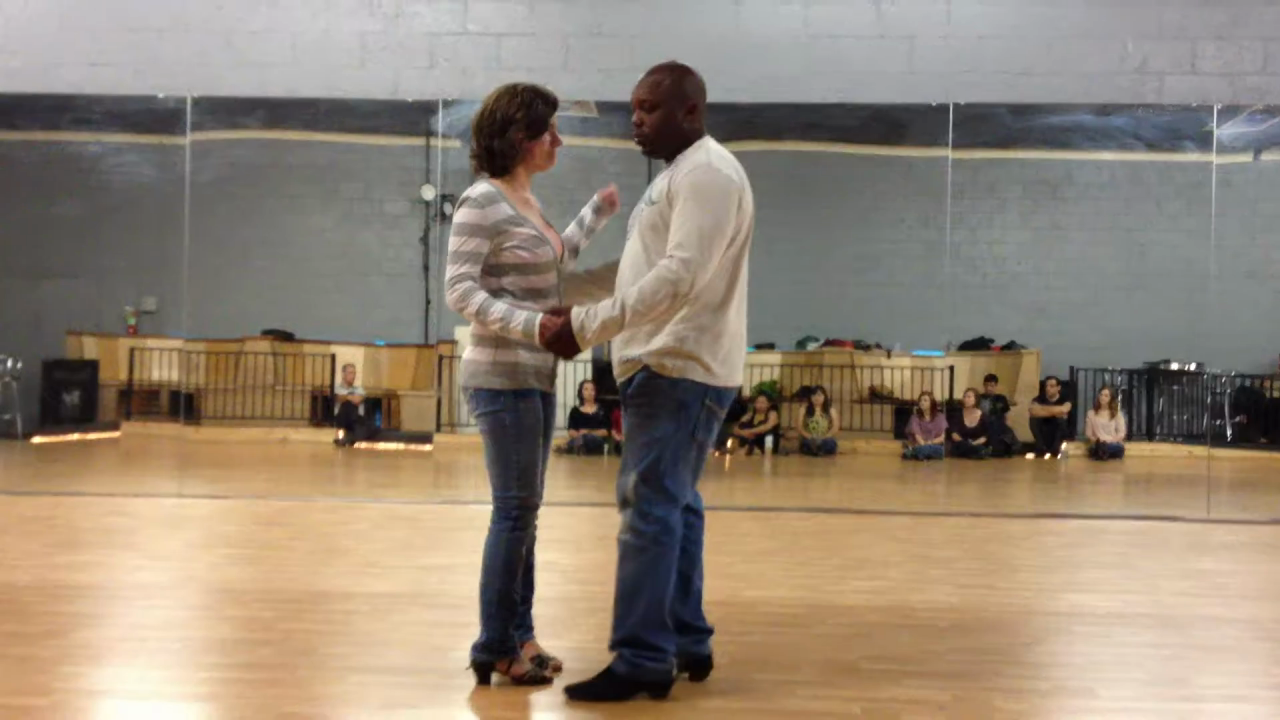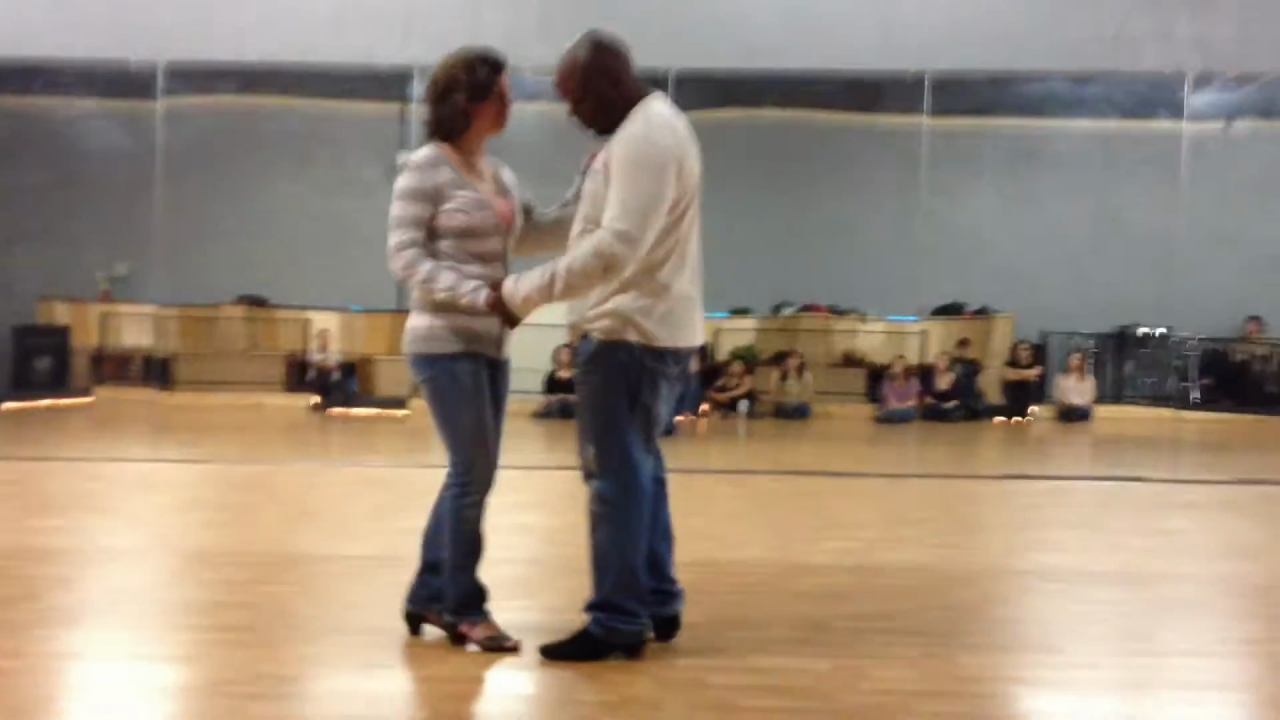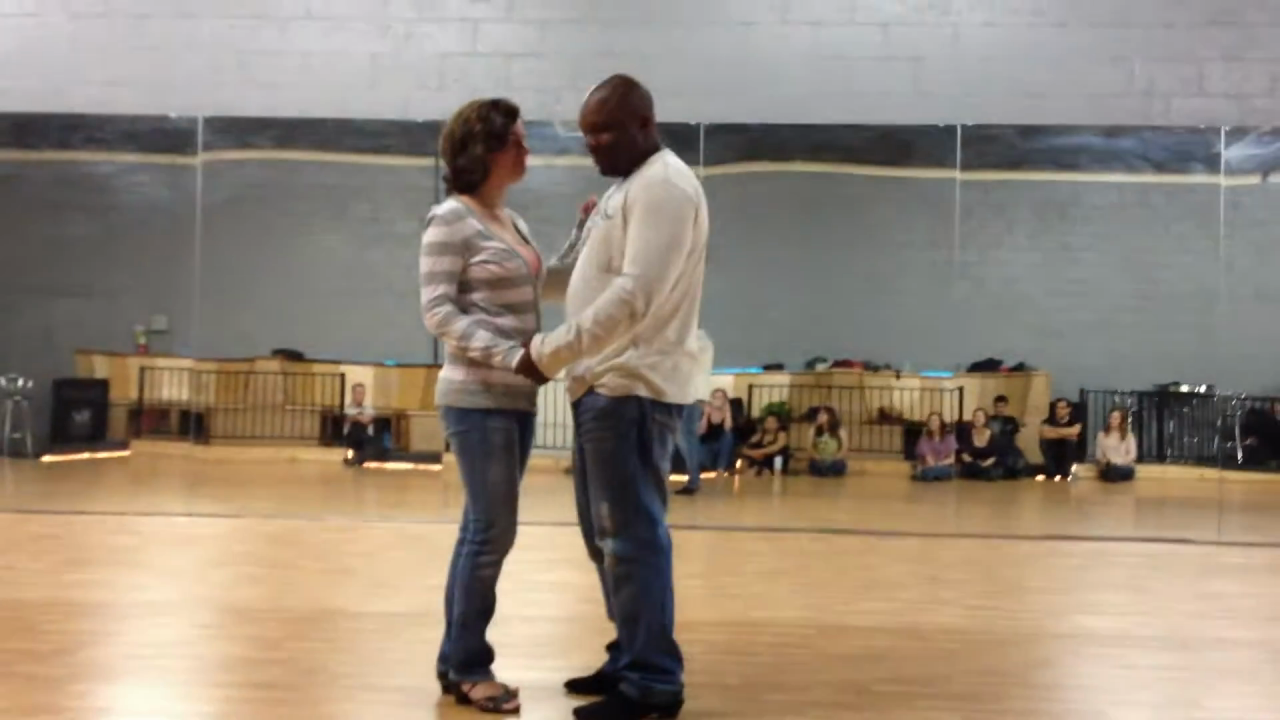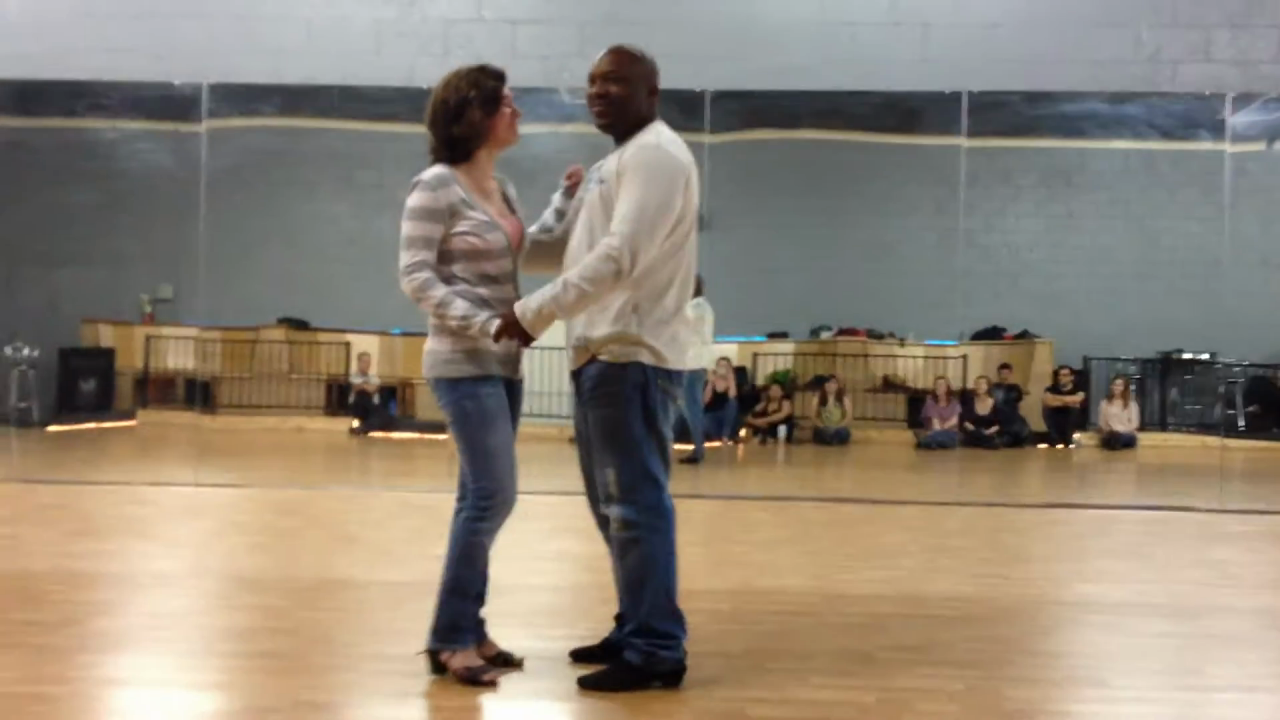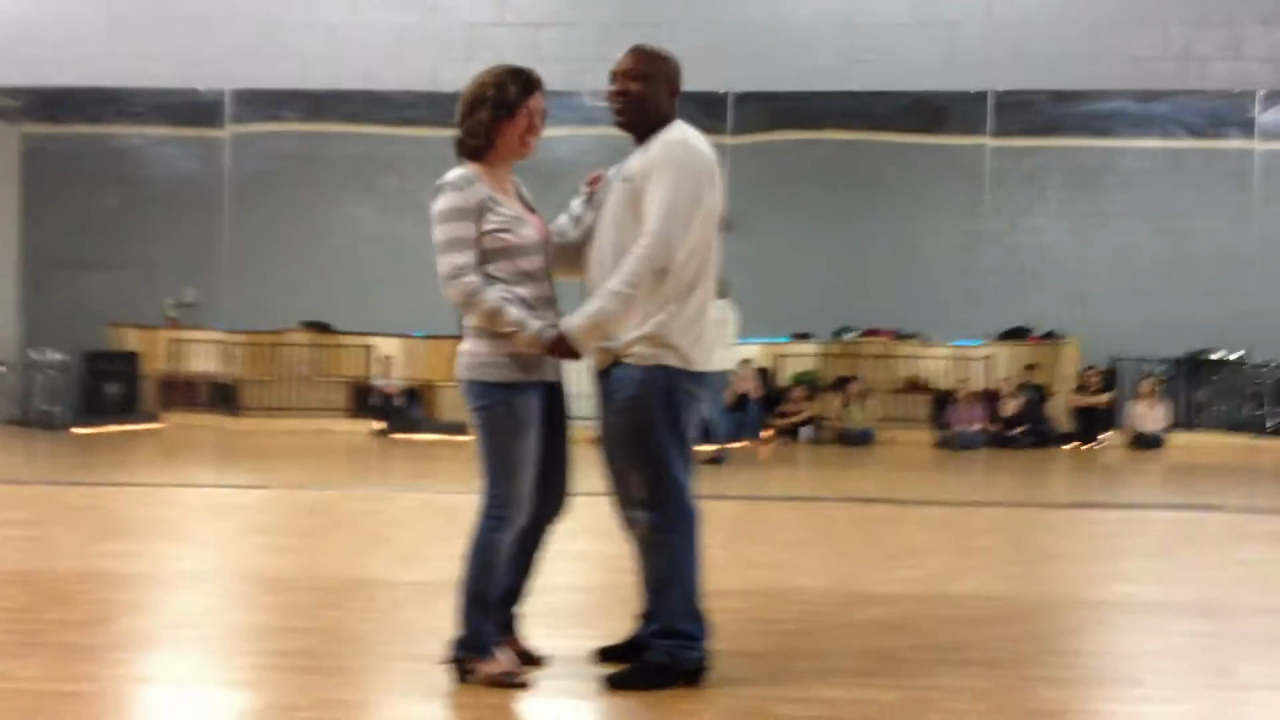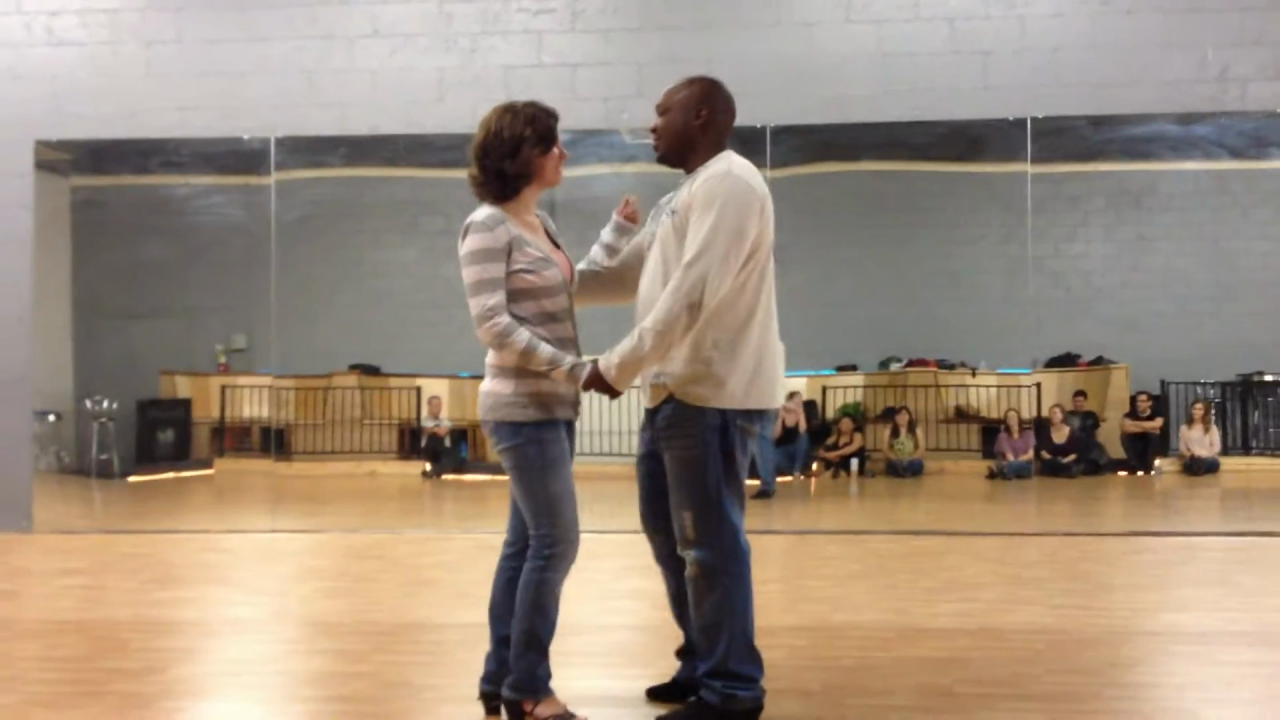
dt=0.7s
person 1, frame 1
left shoulder: (707, 172)
right shoulder: (678, 176)
left elbow: (679, 278)
left wrist: (583, 324)
right wrist: (585, 323)
left hip: (681, 368)
right hip: (665, 365)
left knee: (648, 505)
right knee: (673, 505)
left ankle: (644, 658)
right ankle: (687, 644)
person 1, frame 2
left shoulder: (647, 138)
right shoulder: (641, 131)
left elbow: (616, 248)
left wrist: (522, 293)
right wrist: (529, 288)
left hip: (633, 332)
right hip: (638, 327)
left knee: (616, 474)
right knee: (638, 470)
left ankle: (618, 620)
right ankle: (656, 601)
person 1, frame 3
left shoulder: (664, 186)
right shoulder: (630, 187)
left elbow: (635, 297)
left wrist: (550, 351)
right wrist: (557, 352)
left hip: (634, 388)
right hip: (606, 384)
left knee: (632, 535)
right knee: (609, 533)
right ankle: (631, 660)
person 1, frame 4
left shoulder: (656, 153)
right shoulder: (623, 159)
left elbow: (621, 257)
left wrist: (533, 311)
left hip: (632, 357)
right hip: (606, 352)
left knee: (635, 502)
right knee: (614, 501)
left ankle: (655, 650)
right ankle: (636, 631)
person 1, frame 5
left shoulder: (681, 152)
right shoulder: (637, 162)
left elbow: (657, 258)
right elbow: (603, 253)
left wrist: (582, 326)
left hip: (658, 359)
right hip: (627, 356)
left knee: (661, 504)
right knee: (642, 504)
left ankle: (679, 647)
right ankle: (659, 630)
person 1, frame 6
left shoulder: (728, 183)
right shoulder: (694, 191)
left elbow: (693, 294)
right elbow: (645, 278)
left wrist: (616, 366)
left hip: (714, 394)
right hip: (679, 391)
left knee: (710, 543)
right knee: (667, 528)
right ankle: (703, 662)
person 2, frame 1
left shoulder: (528, 202)
right shoulder: (482, 202)
right elbow: (460, 289)
left wrist: (593, 217)
right wrist: (531, 325)
left hip: (535, 376)
right hip: (503, 377)
left knee: (524, 509)
right knee: (515, 509)
left ankle: (517, 634)
right ankle: (495, 647)
person 2, frame 2
left shoulder: (498, 175)
right shoulder: (425, 168)
left elbow: (538, 235)
right elbow: (404, 255)
right wrist: (475, 294)
left hip: (488, 345)
right hip: (444, 343)
left knee: (471, 475)
right knee: (474, 473)
left ankle: (429, 596)
right ankle: (464, 607)
person 2, frame 3
left shoulder: (511, 221)
right shoulder: (451, 219)
left elbow: (543, 287)
right elbow: (438, 311)
right wrist: (510, 355)
left hip: (516, 397)
right hip: (477, 397)
left knee: (484, 530)
right knee: (492, 531)
left ankle: (456, 659)
right ankle: (469, 667)
person 2, frame 4
left shoulder: (502, 187)
right shoulder: (436, 186)
left elbow: (528, 250)
right elbow: (416, 277)
left wrist: (567, 198)
right wrist: (480, 326)
left hip: (501, 365)
right hip: (462, 365)
left knee: (481, 498)
right knee: (493, 495)
left ankle: (469, 629)
right ankle: (449, 636)
person 2, frame 5
left shoulder: (515, 188)
right shoulder: (461, 186)
right elbow: (460, 282)
right wrist: (539, 333)
left hip: (539, 370)
right hip: (500, 369)
left knee: (545, 502)
right knee: (507, 508)
left ankle: (498, 622)
right ankle: (475, 646)
person 2, frame 6
left shoulder: (539, 222)
right shoulder: (487, 226)
left elbow: (573, 289)
right elbow: (493, 325)
left wrist: (621, 230)
right wrist: (577, 369)
left hip: (549, 407)
right hip: (523, 408)
left knee: (528, 544)
right knee: (555, 543)
